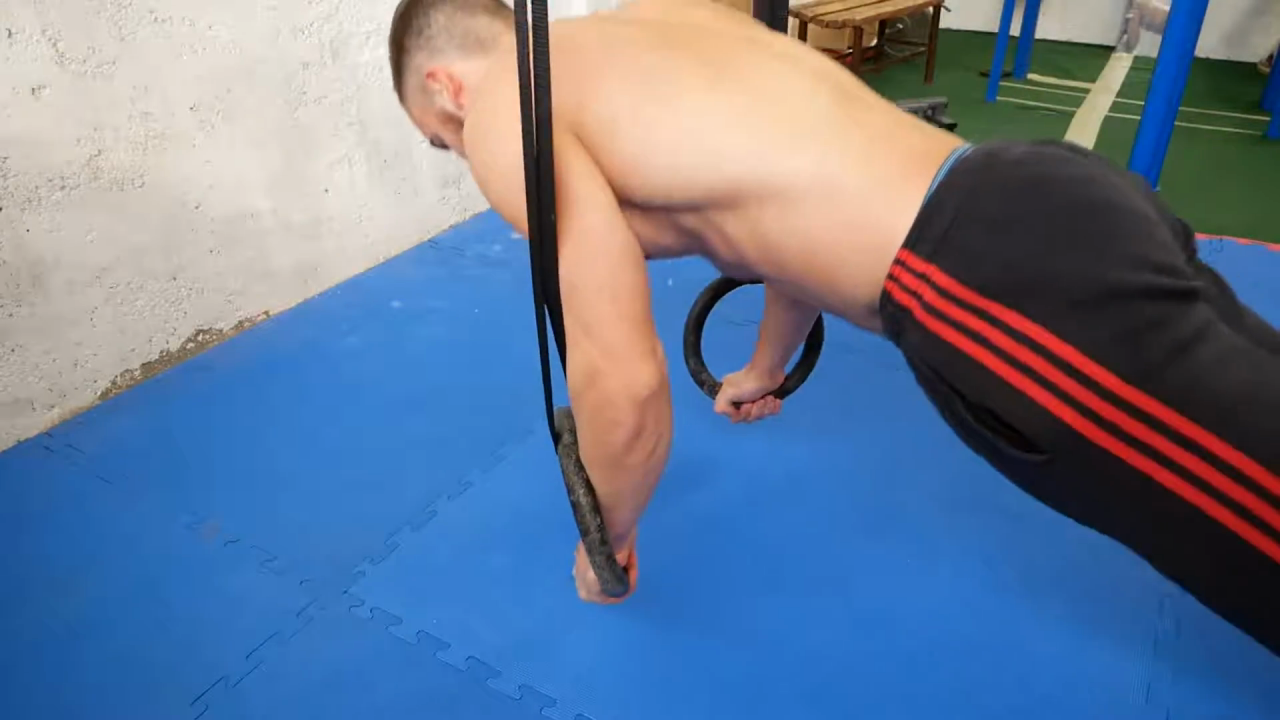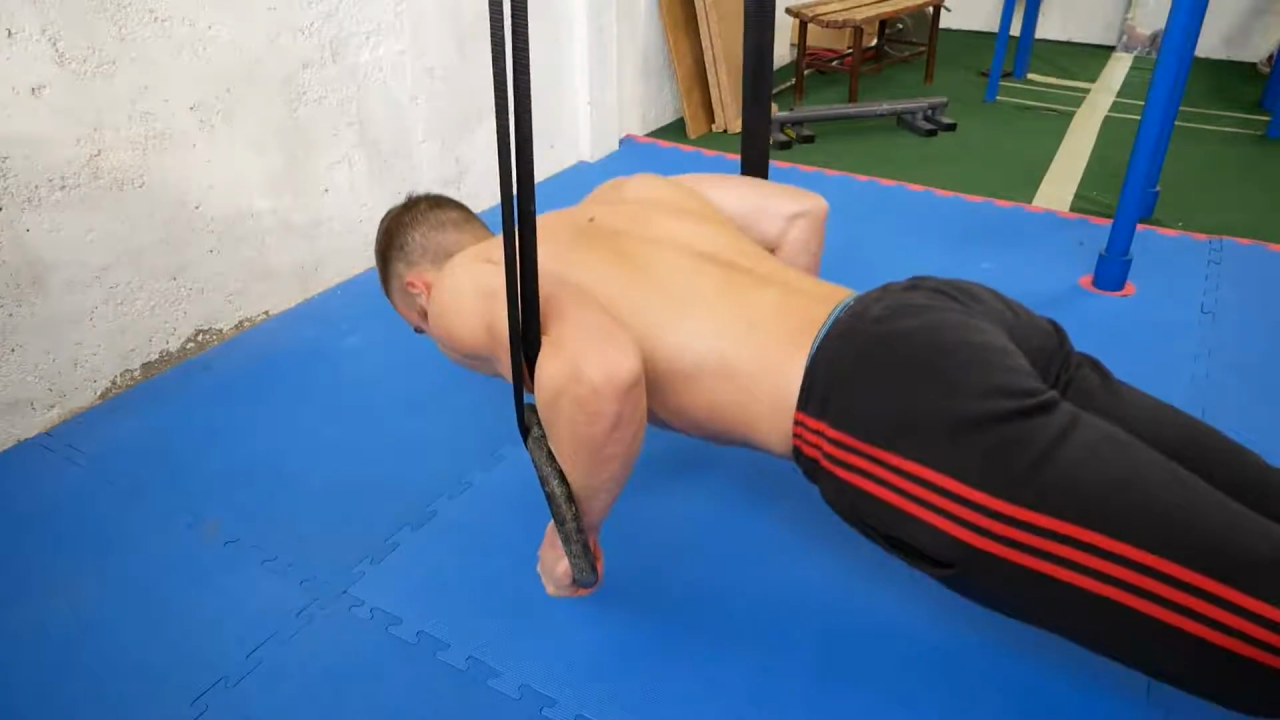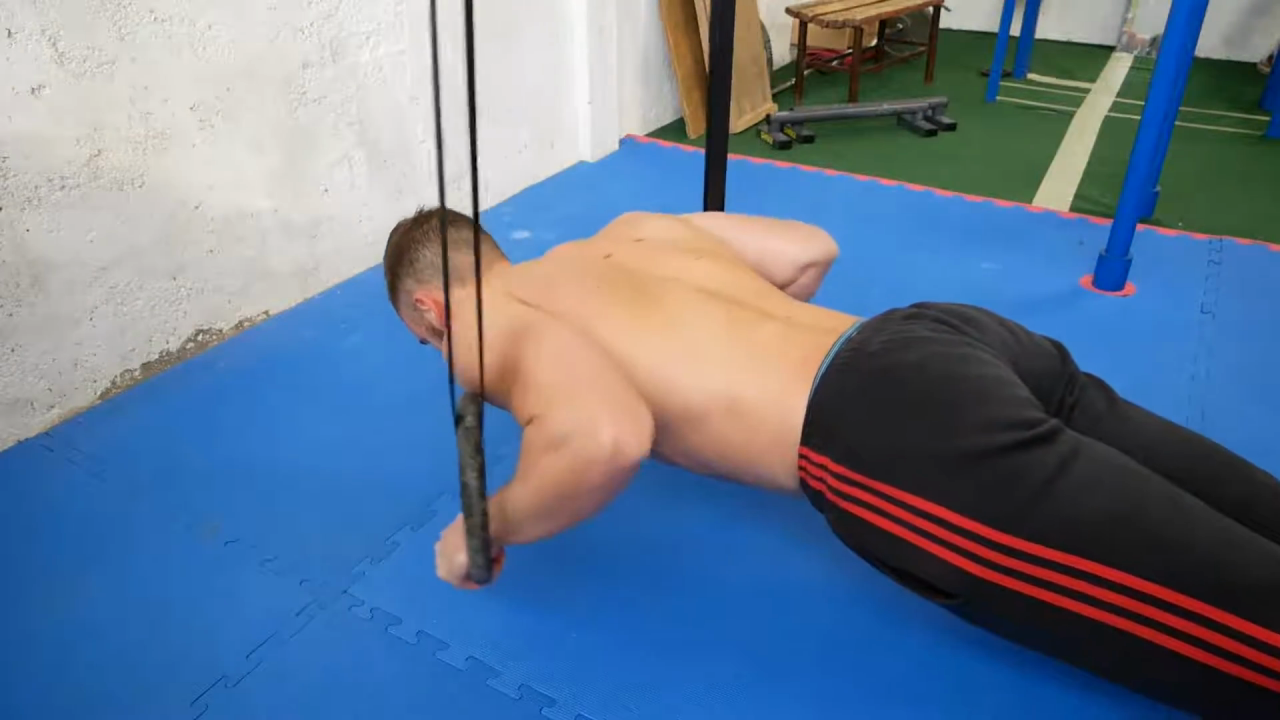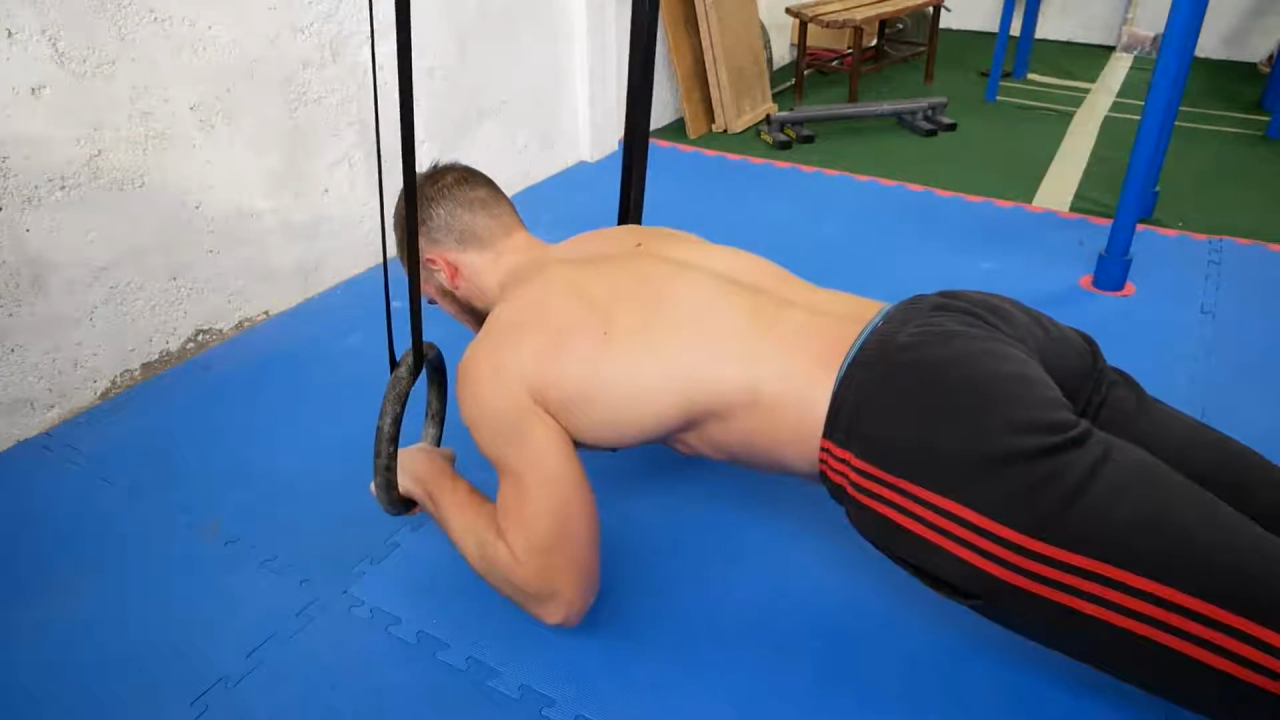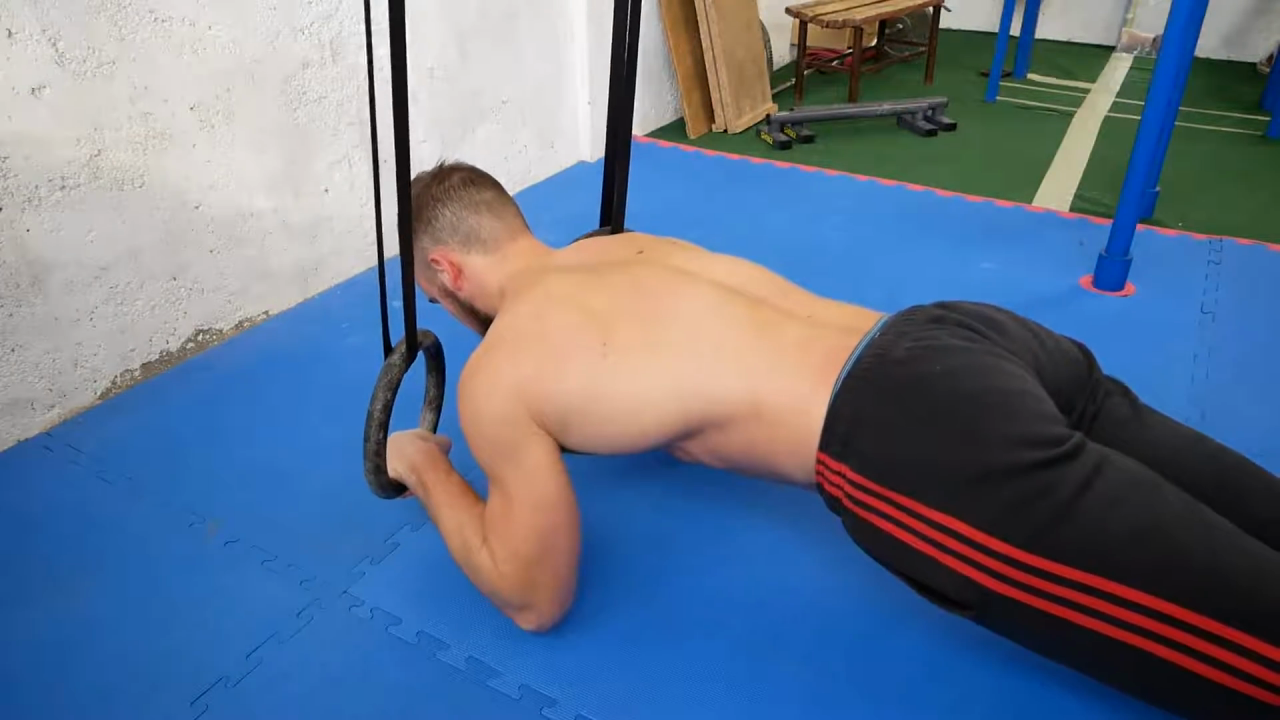
dt=0.7s
person 1, frame 1
left shoulder: (507, 109)
left elbow: (622, 379)
left wrist: (607, 548)
right wrist: (766, 371)
left hip: (1005, 279)
right hip: (1061, 197)
person 1, frame 2
left shoulder: (465, 292)
right shoulder: (617, 198)
left elbow: (601, 372)
right elbow: (801, 212)
left wrist: (569, 533)
left hip: (891, 413)
right hip: (947, 315)
person 1, frame 3
left shoulder: (482, 328)
right shoulder: (624, 232)
left elbow: (609, 436)
right elbow: (811, 246)
left wrist: (490, 530)
left hip: (897, 440)
right hip: (952, 339)
person 1, frame 4
left shoulder: (496, 368)
right shoulder: (615, 241)
left elbow: (558, 593)
left wrist: (432, 481)
left hip: (931, 436)
right hip: (970, 326)
person 1, frame 5
left shoulder: (496, 378)
right shoulder: (616, 245)
left elbow: (534, 598)
left wrist: (424, 469)
left hip: (920, 447)
right hip: (966, 335)
